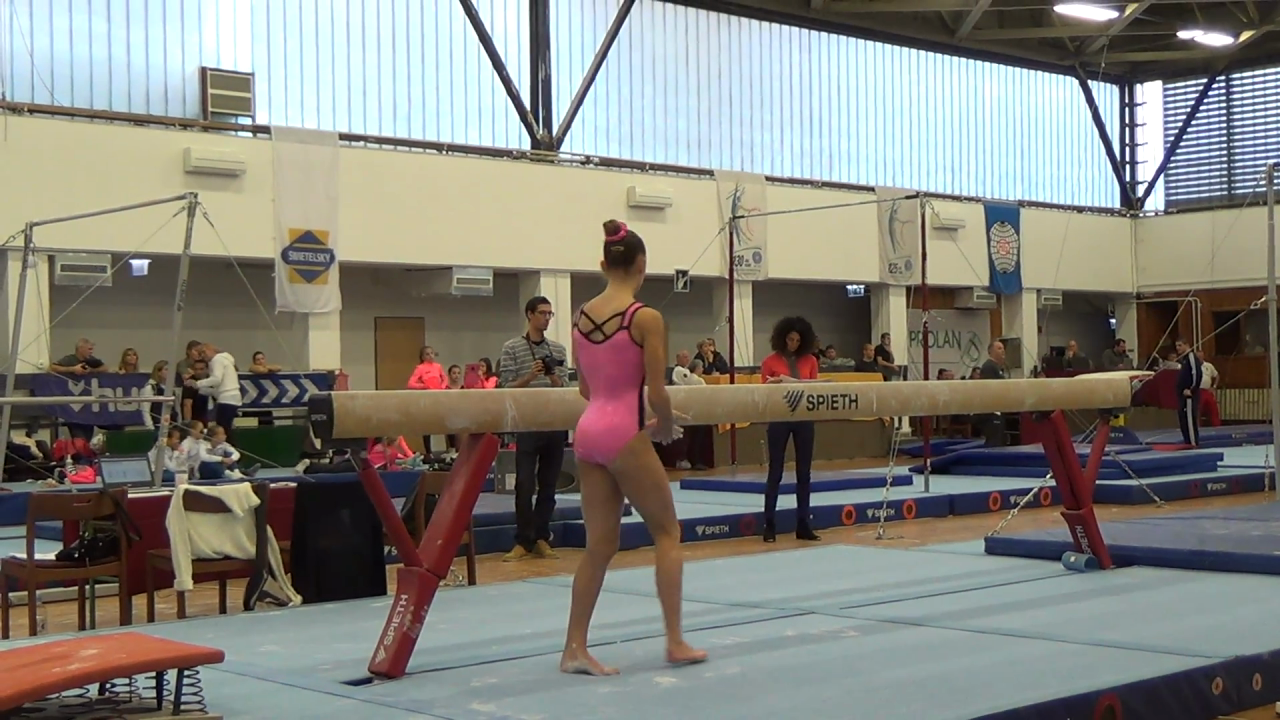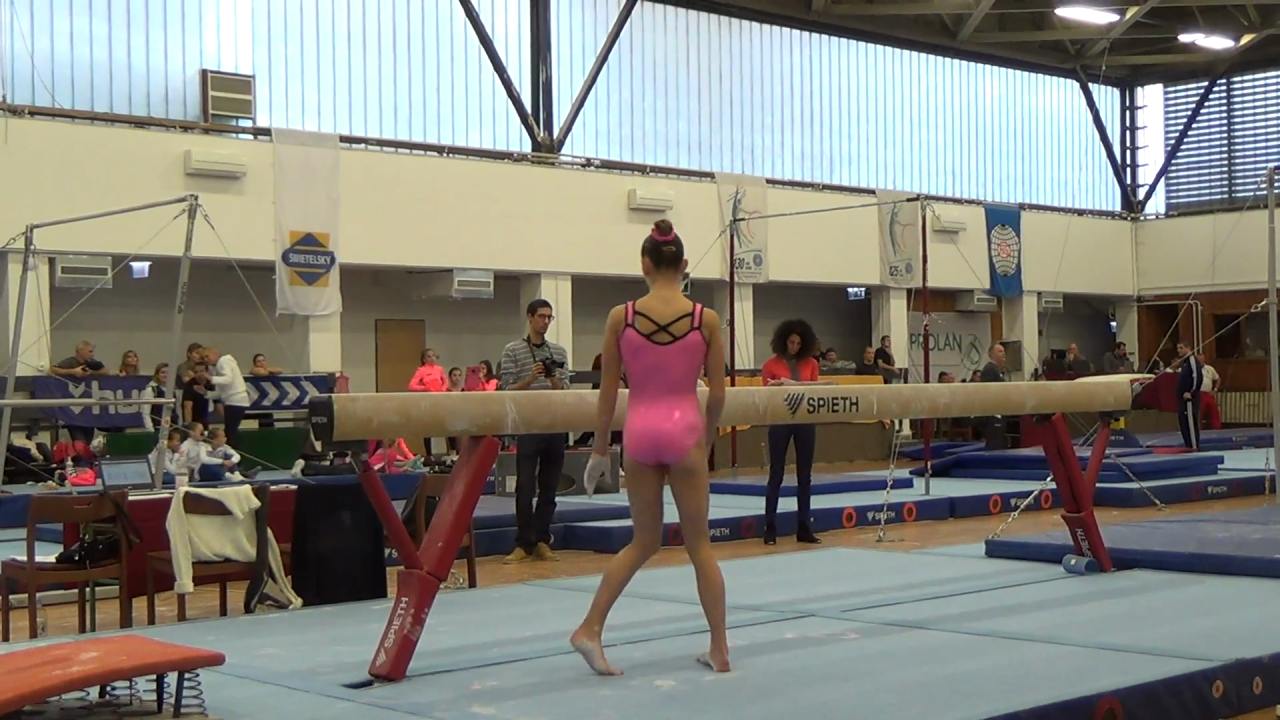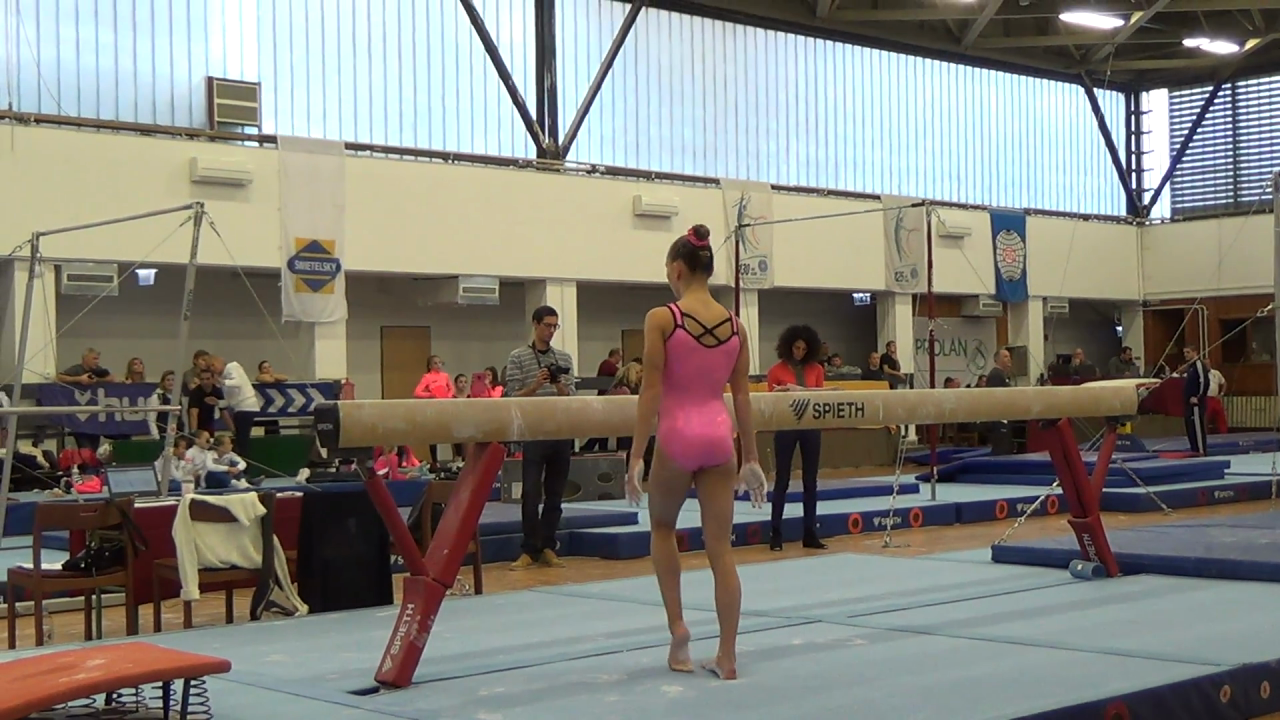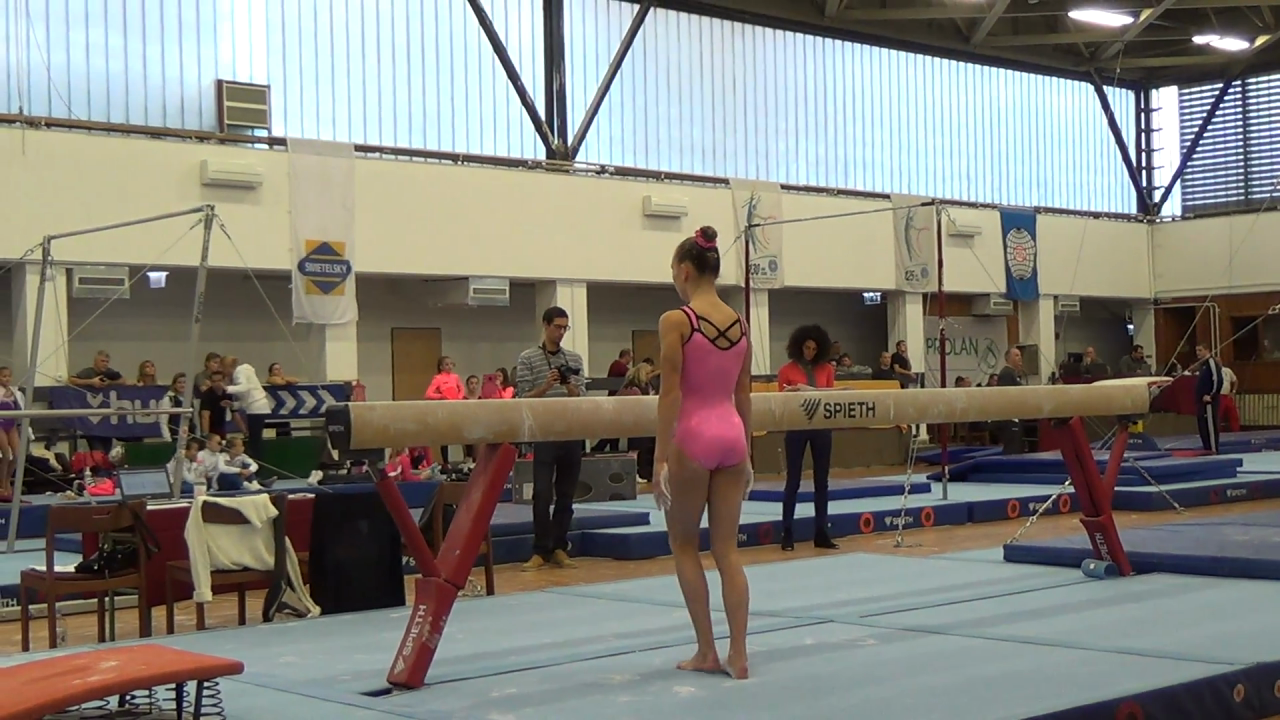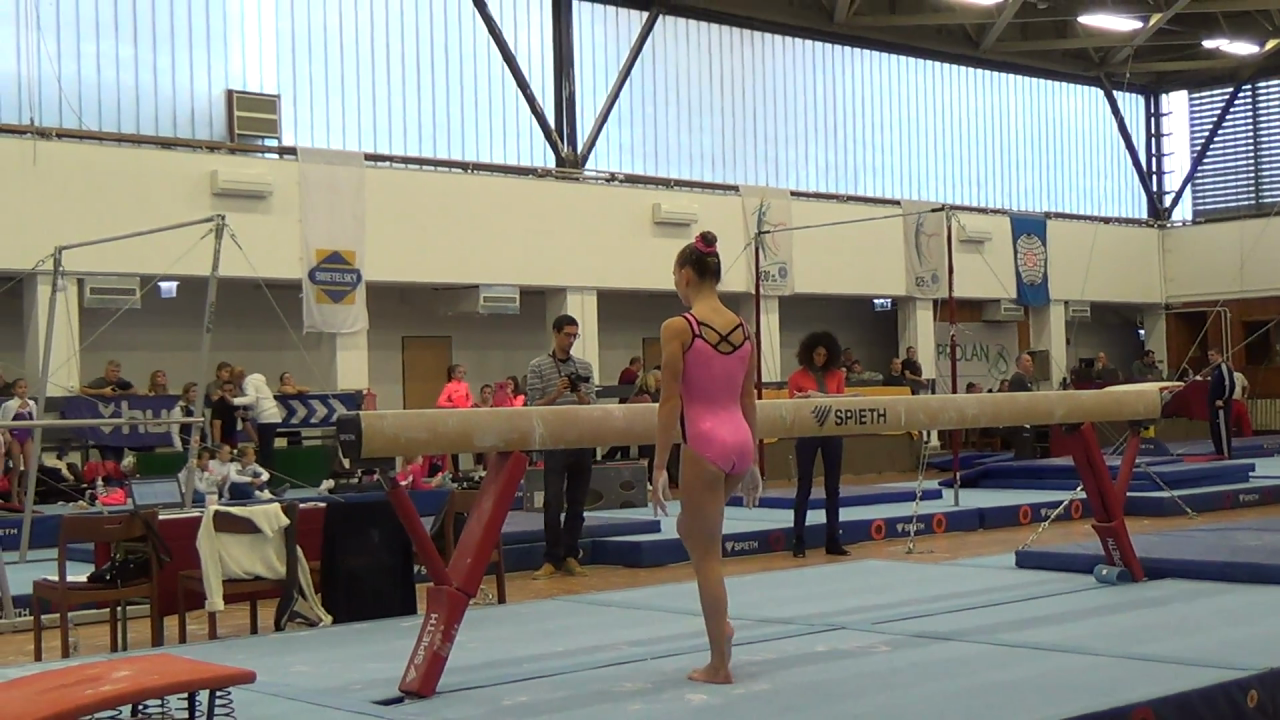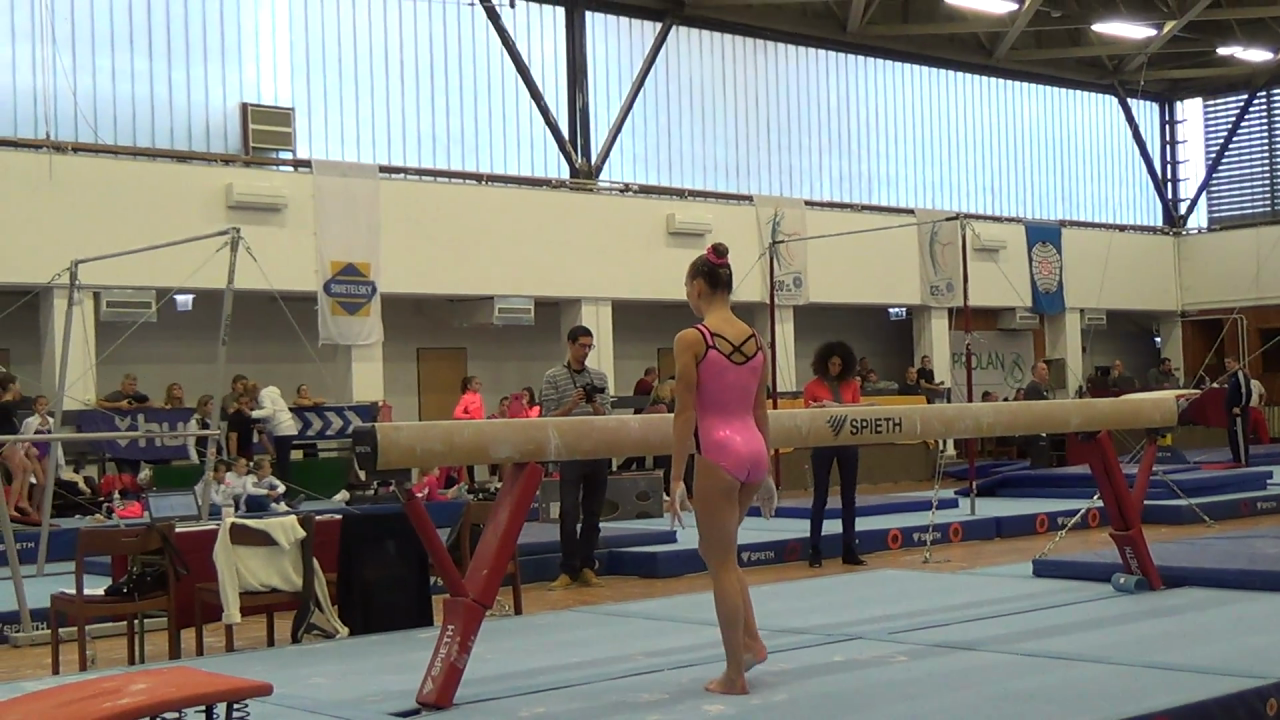
dt=0.3s
person 1, frame 1
left shoulder: (581, 315)
right shoulder: (646, 318)
right elbow: (657, 391)
right wrist: (664, 423)
left hip: (589, 432)
right hip: (624, 436)
left knee: (600, 545)
right knee: (667, 532)
left ankle: (575, 647)
right ankle: (675, 641)
person 1, frame 2
left shoulder: (621, 317)
right shoulder: (706, 319)
left elbow: (608, 389)
right elbow: (717, 393)
left wrist: (600, 447)
right wrist: (704, 438)
left hip: (640, 432)
right hip: (684, 431)
left knee: (643, 541)
right knee: (699, 545)
left ankle: (590, 628)
right ankle: (718, 649)
person 1, frame 3
left shoulder: (661, 318)
right shoulder: (734, 325)
left elbow: (651, 391)
right elbow: (742, 397)
left wrist: (636, 455)
right wrist: (751, 458)
left hip: (677, 436)
right hip: (719, 437)
left knee: (661, 525)
right knee: (719, 549)
left ankle: (677, 625)
right ankle: (727, 656)
person 1, frame 4
left shoulder: (676, 321)
right shoulder: (739, 323)
left elbow: (670, 395)
right elbow: (743, 396)
left wrist: (660, 459)
right wrist: (746, 457)
left hip: (693, 438)
right hip: (731, 436)
left knee: (683, 544)
right knee: (727, 550)
left ankle: (706, 651)
right ankle: (738, 651)
person 1, frame 5
left shoulder: (677, 328)
right shoulder: (743, 328)
left elbow: (670, 402)
right elbow: (748, 399)
left wrist: (659, 466)
right wrist: (753, 459)
left hip: (703, 443)
right hip: (739, 439)
left knee: (706, 555)
right knee: (691, 529)
left ankle: (719, 664)
right ankle: (720, 620)
person 1, frame 6
left shoulder: (691, 339)
right shoulder: (754, 338)
left elbow: (685, 413)
right elbow: (760, 410)
left wrist: (675, 477)
right wrist: (766, 471)
left hip: (717, 454)
right hip: (752, 450)
left knee: (721, 565)
right knee: (718, 553)
left ankle: (734, 675)
right ankle: (751, 643)
person 2, frame 1
left shoulder: (558, 349)
right shoulder: (512, 348)
left elbow: (565, 389)
right elbow: (506, 388)
left wrist: (554, 378)
right wrist: (529, 377)
left knee: (548, 485)
right knee: (524, 486)
left ankle: (541, 539)
right ankle: (524, 541)
person 2, frame 2
left shoulder: (559, 351)
right shoulder: (512, 351)
left elbow: (566, 391)
right elbow: (507, 390)
left wrist: (554, 380)
right wrist: (530, 379)
left knee: (549, 487)
right knee: (525, 488)
left ankle: (542, 541)
right ankle: (524, 543)
person 2, frame 3
left shoulder: (564, 358)
right shoulder: (518, 357)
left elbow: (571, 398)
right elbow: (512, 397)
left wrist: (560, 387)
right wrist: (535, 386)
left knee: (555, 494)
right knee: (531, 495)
left ankle: (548, 548)
right ankle: (530, 550)
person 2, frame 4
left shoulder: (575, 359)
right shoulder: (528, 358)
left elbow: (581, 399)
right elbow: (523, 398)
left wrist: (570, 387)
right wrist: (546, 386)
left knee: (566, 495)
right knee: (542, 495)
left ankle: (559, 548)
right ankle: (542, 551)
person 2, frame 5
left shoulder: (585, 366)
right shoulder: (538, 366)
left elbow: (592, 406)
right elbow: (533, 406)
left wrist: (581, 395)
right wrist: (556, 394)
left knee: (577, 503)
right knee: (553, 503)
left ankle: (571, 556)
right ankle: (553, 558)
person 2, frame 6
left shoulder: (600, 377)
right shoulder: (553, 377)
left elbow: (607, 417)
right elbow: (549, 417)
left wrist: (596, 406)
right wrist: (571, 405)
left knee: (593, 514)
right knee: (569, 514)
left ankle: (587, 567)
right ankle: (569, 570)
person 3, frame 1
left shoulder: (810, 360)
right shoulder: (770, 362)
right wrist: (773, 384)
left hip: (804, 418)
right hip: (779, 418)
left knee: (804, 472)
right knee: (775, 472)
left ankle: (803, 525)
right ankle: (769, 525)
person 3, frame 2
left shoulder: (810, 363)
right shoulder: (771, 365)
right wrist: (774, 386)
left hip: (805, 421)
right hip: (780, 421)
left knee: (804, 475)
right knee: (776, 474)
left ankle: (804, 527)
right ankle: (770, 528)
person 3, frame 3
left shoulder: (816, 369)
right shoulder: (777, 370)
right wrist: (781, 392)
left hip: (811, 427)
right hip: (786, 427)
left knee: (810, 481)
right knee: (782, 480)
left ankle: (810, 533)
right ankle: (776, 534)
person 3, frame 4
left shoulder: (826, 369)
right shoulder: (787, 370)
right wrist: (790, 393)
left hip: (821, 426)
right hip: (796, 427)
left knee: (821, 481)
right knee: (793, 481)
left ankle: (821, 533)
right ankle: (787, 534)
person 3, frame 5
left shoulder: (837, 375)
right shoulder: (797, 377)
right wrist: (802, 399)
left hip: (832, 433)
right hip: (807, 434)
left knee: (833, 487)
right knee: (804, 487)
left ankle: (833, 540)
right ankle: (798, 541)
person 3, frame 6
left shoulder: (852, 385)
right shoulder: (812, 387)
right wrist: (818, 409)
left hip: (848, 443)
right hip: (823, 444)
left knee: (849, 497)
right knee: (820, 497)
left ankle: (849, 549)
right ankle: (815, 551)
